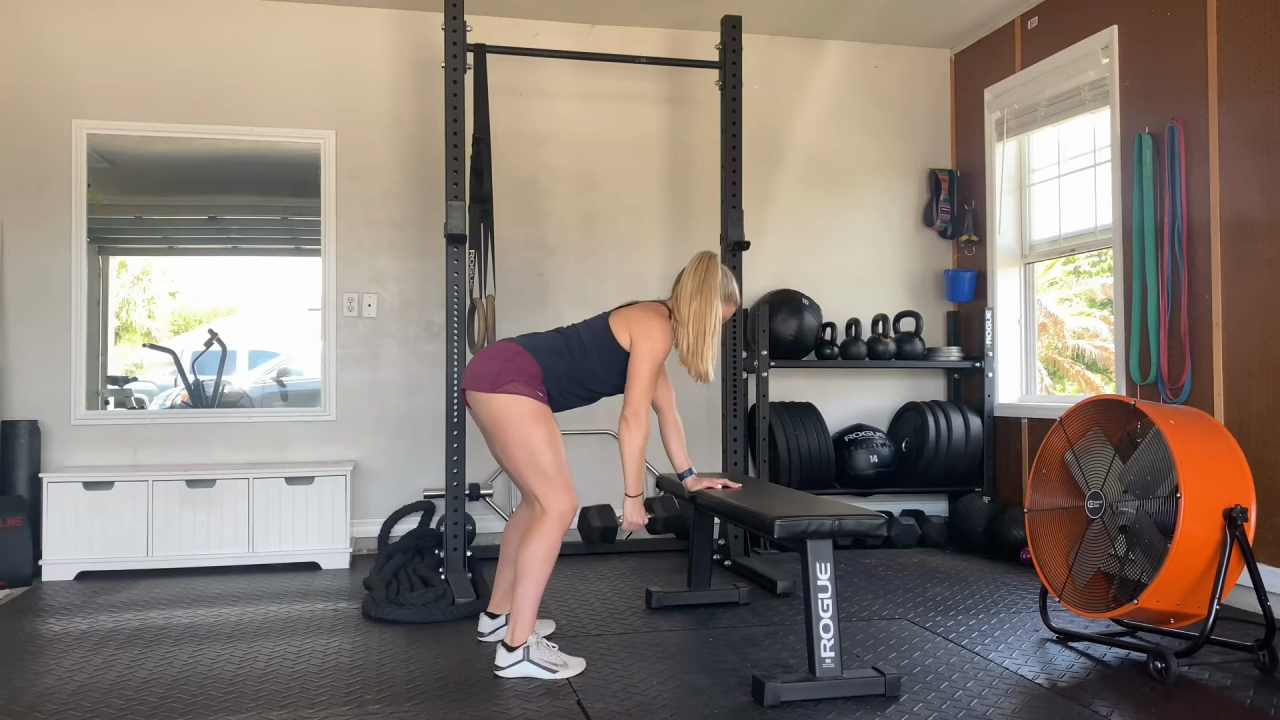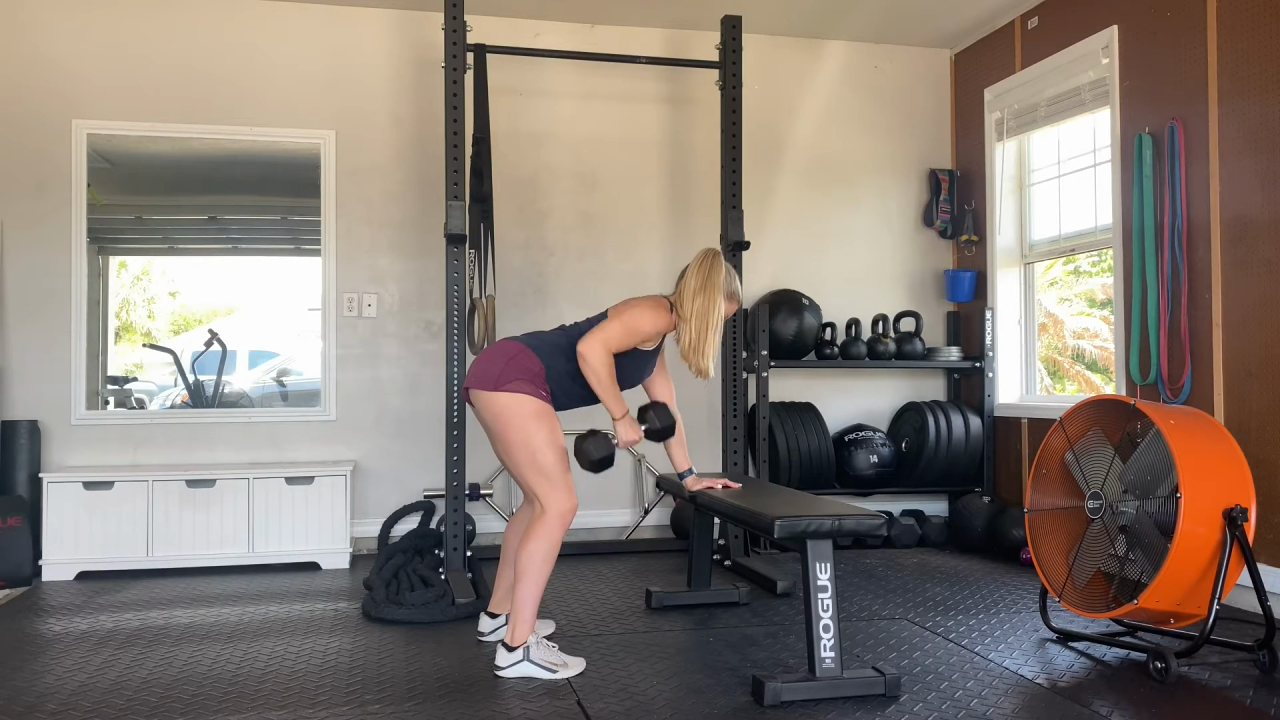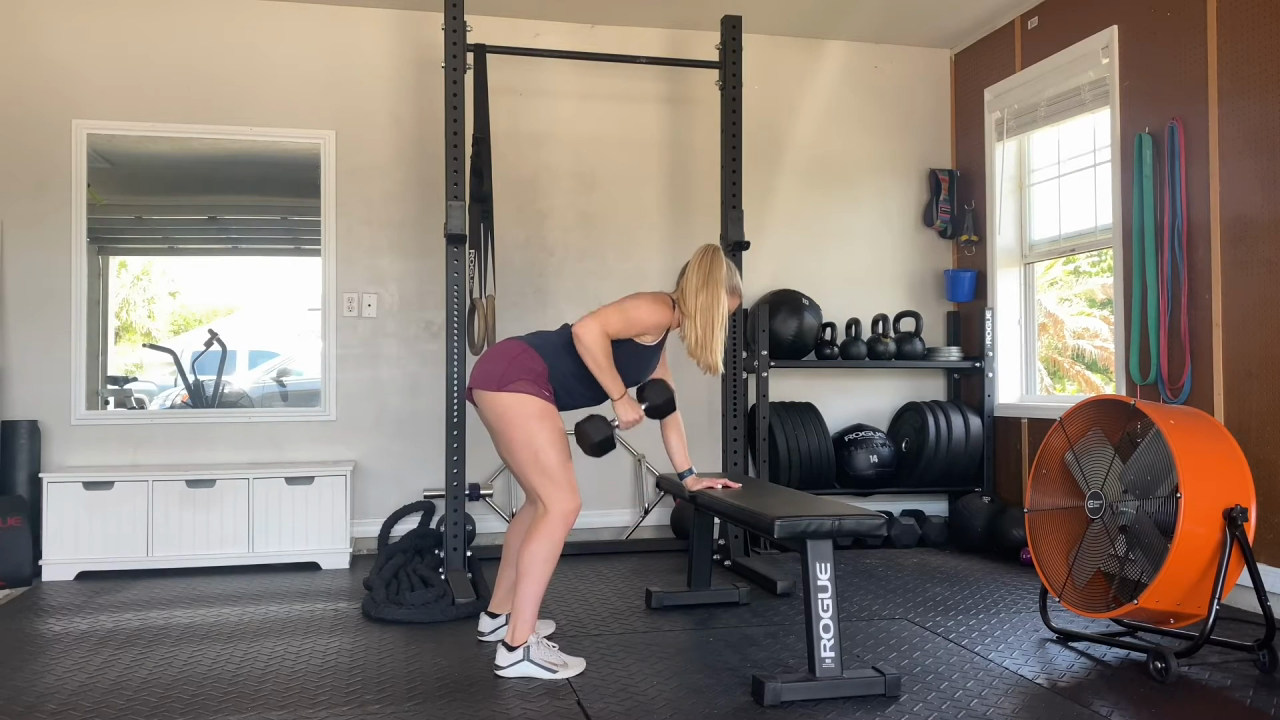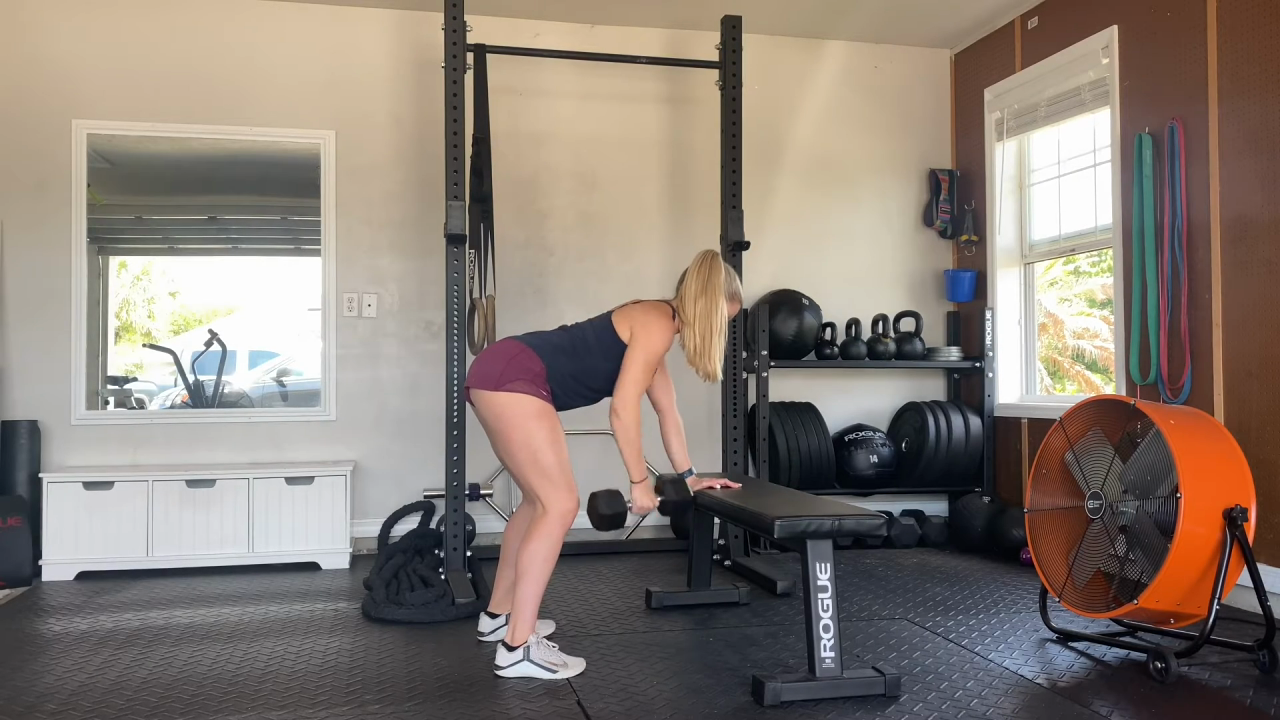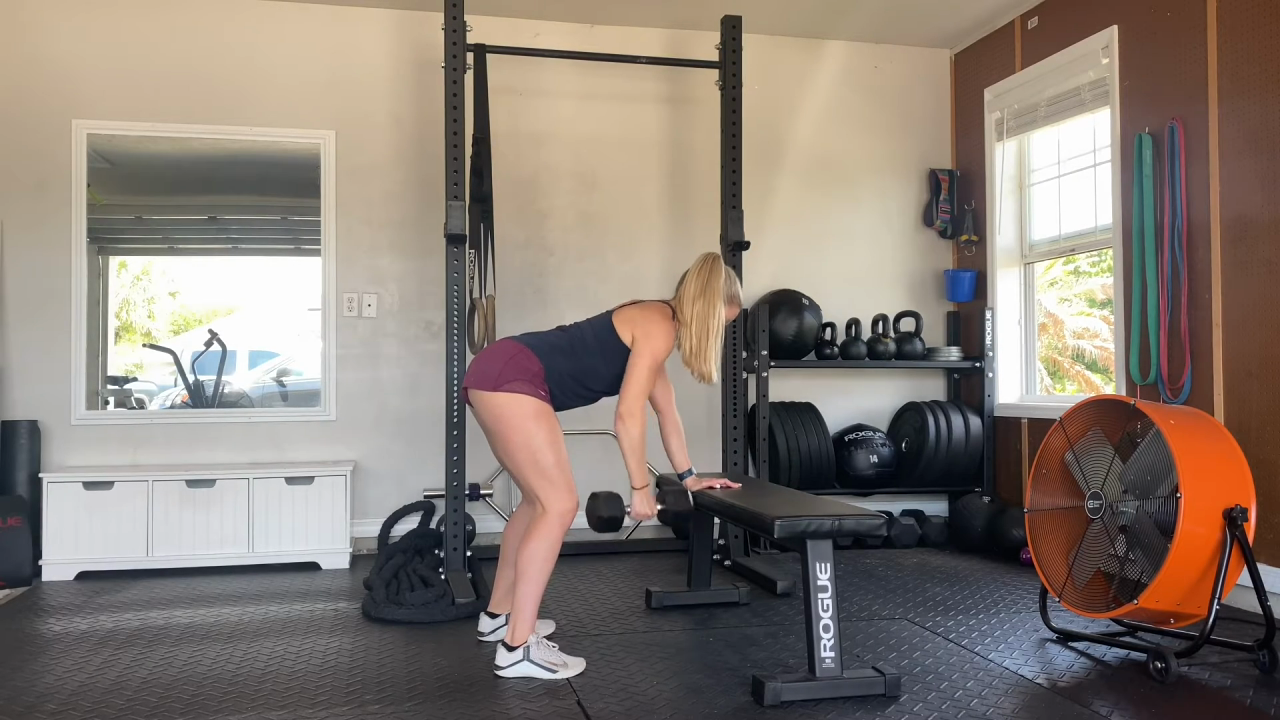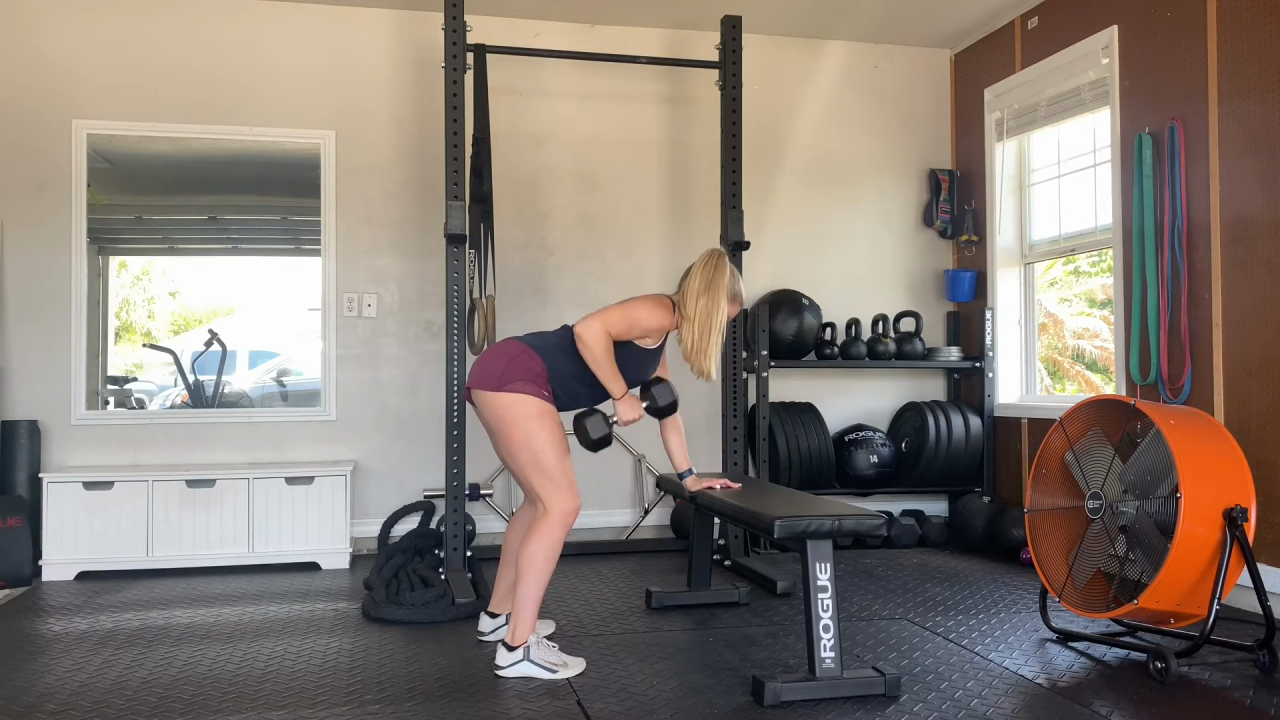
dt=0.3s
person 1, frame 1
left shoulder: (653, 330)
right shoulder: (656, 326)
left elbow: (666, 409)
right elbow: (634, 416)
left wrist: (688, 476)
right wrist: (635, 497)
left hip: (500, 378)
right hip: (507, 377)
left knee: (540, 501)
right knee: (559, 506)
left ankle: (498, 614)
right ankle: (518, 647)
person 1, frame 2
left shoulder: (654, 333)
right shoulder: (655, 315)
left elbow: (666, 407)
right elbow: (589, 348)
left wrist: (687, 475)
right wrist: (622, 418)
left hip: (504, 377)
right hip: (512, 377)
left knee: (542, 500)
right knee: (558, 506)
left ankle: (499, 614)
right ankle: (517, 647)
person 1, frame 3
left shoulder: (656, 331)
right shoulder: (657, 310)
right elbow: (586, 330)
left wrist: (688, 476)
right wrist: (621, 400)
left hip: (508, 378)
right hip: (516, 376)
left knee: (544, 501)
right knee: (562, 506)
left ankle: (499, 615)
right ankle: (518, 647)
person 1, frame 4
left shoulder: (654, 328)
right shoulder: (658, 322)
left elbow: (667, 407)
right elbow: (623, 405)
left wrist: (687, 476)
right wrist: (640, 480)
left hip: (503, 375)
right hip: (513, 376)
left knee: (541, 500)
right knee: (560, 505)
left ankle: (499, 614)
right ankle: (517, 647)
person 1, frame 5
left shoulder: (653, 328)
right shoulder: (659, 324)
left elbow: (666, 407)
right elbow: (629, 413)
left wrist: (686, 477)
right wrist: (640, 489)
left hip: (502, 376)
right hip: (510, 376)
left knee: (541, 500)
right knee: (559, 505)
left ankle: (499, 614)
right ankle: (518, 647)
person 1, frame 6
left shoulder: (656, 334)
right shoulder: (659, 313)
right elbow: (588, 330)
left wrist: (688, 476)
right wrist: (621, 398)
left hip: (504, 377)
right hip: (515, 376)
left knee: (543, 501)
right knee: (561, 505)
left ankle: (499, 614)
right ankle: (518, 647)
